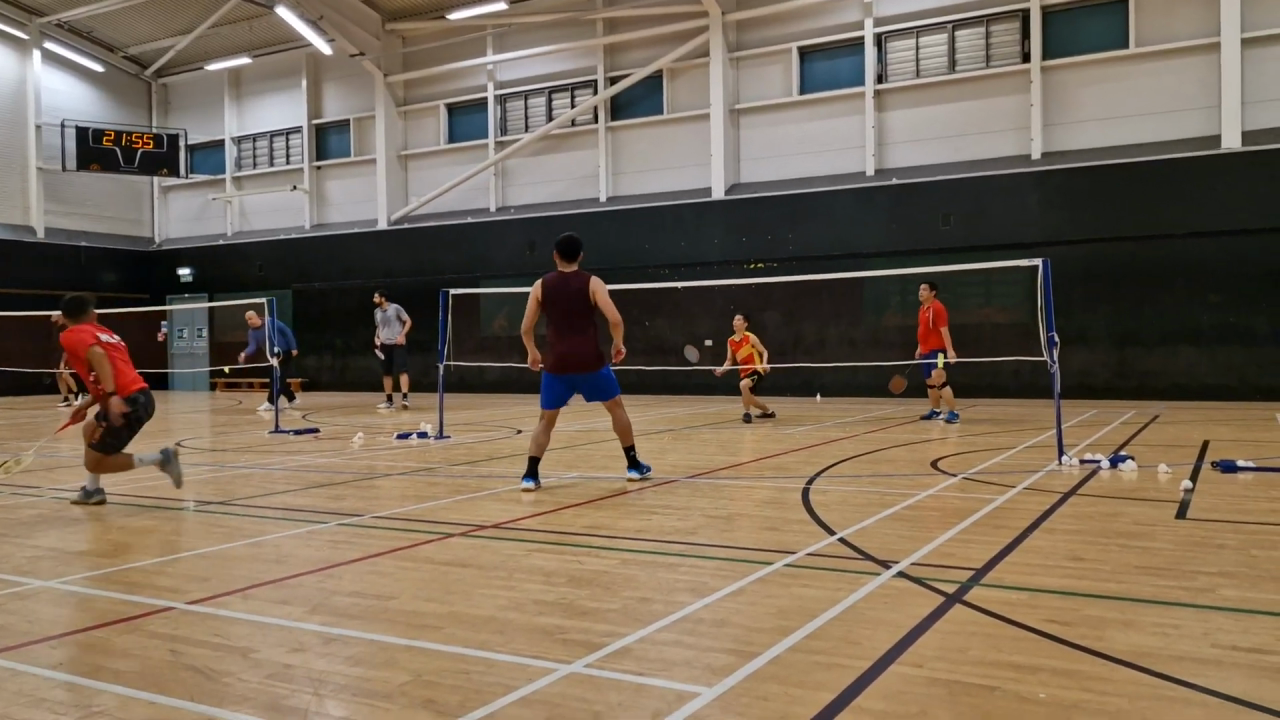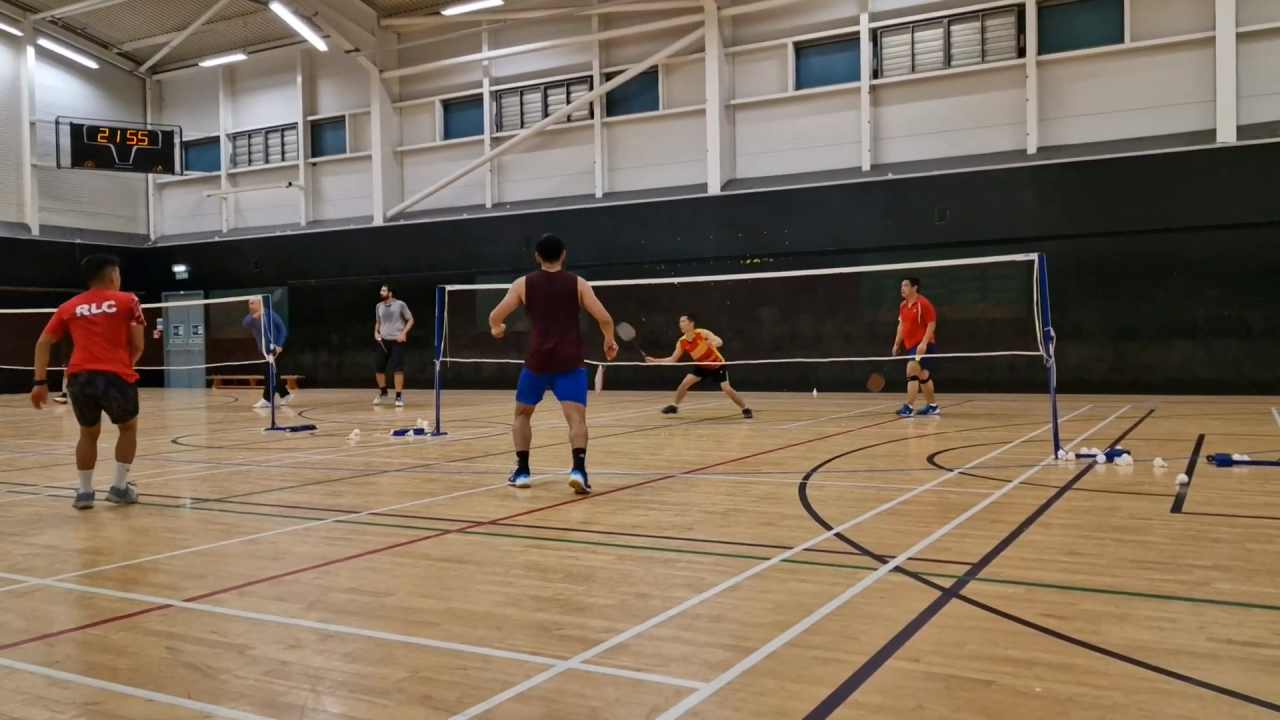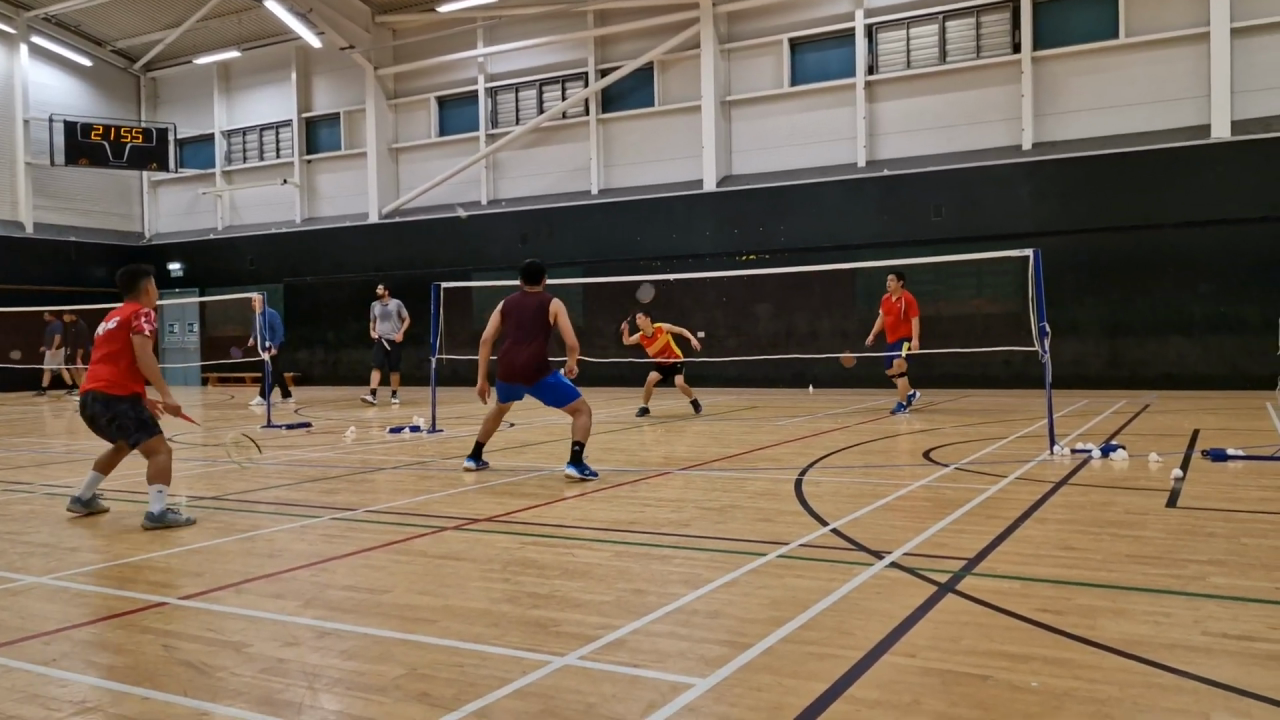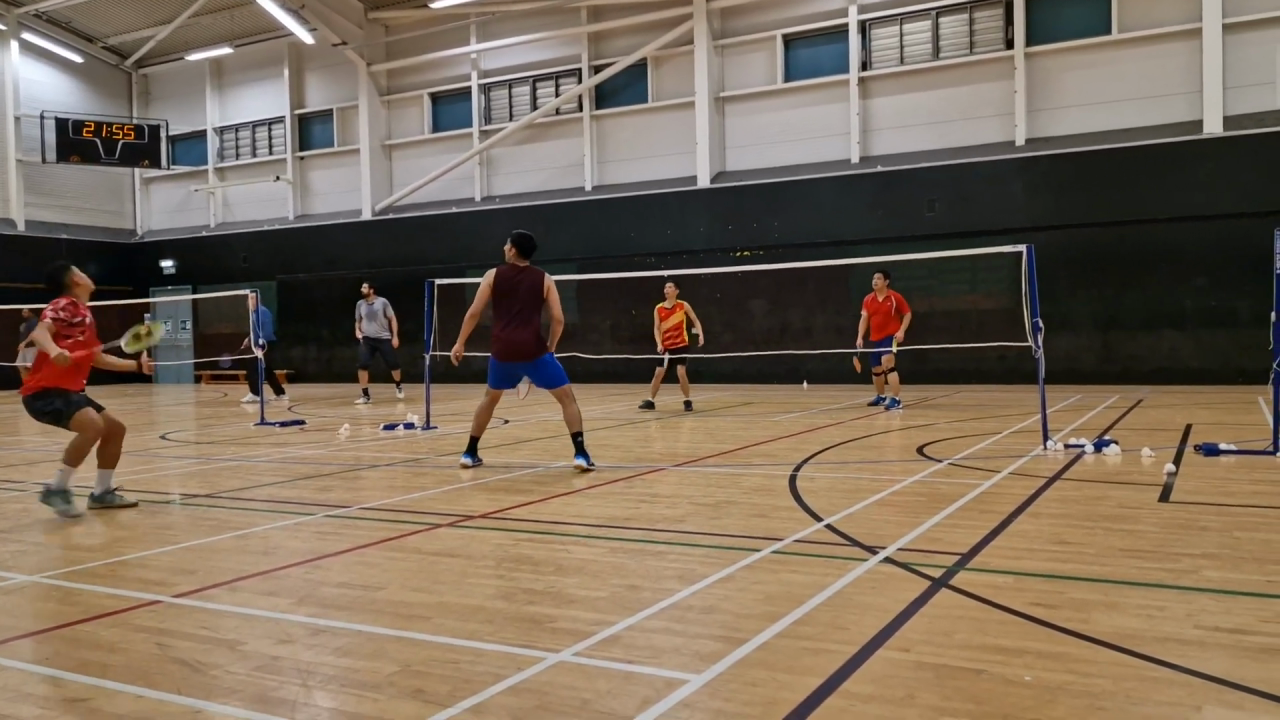
dt=0.4s
person 1, frame 1
left shoulder: (71, 335)
right shoulder: (107, 333)
left elbow: (99, 356)
left wrist: (111, 396)
right wrist: (86, 404)
left hip: (128, 403)
right hip: (139, 397)
left knee: (95, 461)
right knee: (91, 431)
left ankle: (161, 458)
right ankle: (92, 489)
person 1, frame 2
left shoulder: (69, 307)
right shoulder: (128, 300)
left elbow: (43, 344)
right elbow: (138, 344)
left wrist: (40, 382)
right wrist: (127, 366)
left hip: (80, 377)
right hip: (117, 378)
left knee: (89, 434)
right knee: (128, 428)
left ankle: (85, 492)
right ankle: (120, 487)
person 1, frame 3
left shoulder: (111, 319)
right shoulder: (142, 313)
right elbow: (144, 356)
left wrist: (142, 399)
right wrist: (167, 395)
left hip: (91, 399)
right hip: (114, 397)
left knee: (126, 442)
right knee: (160, 451)
left ankle: (83, 497)
right ankle: (158, 511)
person 1, frame 4
left shoulder: (84, 316)
right shoulder: (68, 306)
left elbow: (98, 359)
right elbow: (39, 334)
left wrist: (136, 365)
right wrist: (54, 351)
left hip: (68, 391)
right hip: (44, 392)
left knee: (115, 429)
right knee: (93, 427)
left ankle: (102, 492)
right ankle: (57, 489)
person 2, frame 1
left shoulder: (541, 285)
right shoulder: (592, 283)
left elbow: (526, 329)
right elbow: (615, 319)
left wrist: (532, 353)
right wrist: (618, 344)
left hip: (556, 364)
right hip: (590, 361)
left knee: (546, 420)
right knee: (616, 408)
left ankle: (530, 475)
right ankle: (634, 465)
person 2, frame 2
left shoulder: (523, 283)
right shoulder: (578, 283)
left elbow: (495, 317)
right elbow: (604, 318)
left wrist: (497, 328)
right wrist: (609, 340)
left hip: (537, 362)
right hip: (570, 363)
left knee: (522, 414)
right knee: (575, 418)
left ankle: (522, 470)
right ankle: (579, 469)
person 2, frame 3
left shoulder: (506, 303)
right shoulder: (553, 304)
left elbow: (486, 340)
right elbow: (572, 344)
left wrist: (482, 379)
right wrist: (572, 364)
left hip: (506, 372)
right hip: (536, 371)
left knee: (500, 409)
right knee: (582, 411)
left ankle: (474, 457)
right ankle: (576, 463)
person 2, frame 4
left shoulder: (493, 275)
right shoulder: (544, 279)
left elbow: (473, 313)
right elbow: (558, 319)
left wrist: (459, 343)
right wrist: (550, 346)
left hip: (503, 350)
right hip: (534, 349)
left knee: (491, 397)
right knee: (567, 398)
left ankle: (470, 453)
right ankle: (580, 454)
